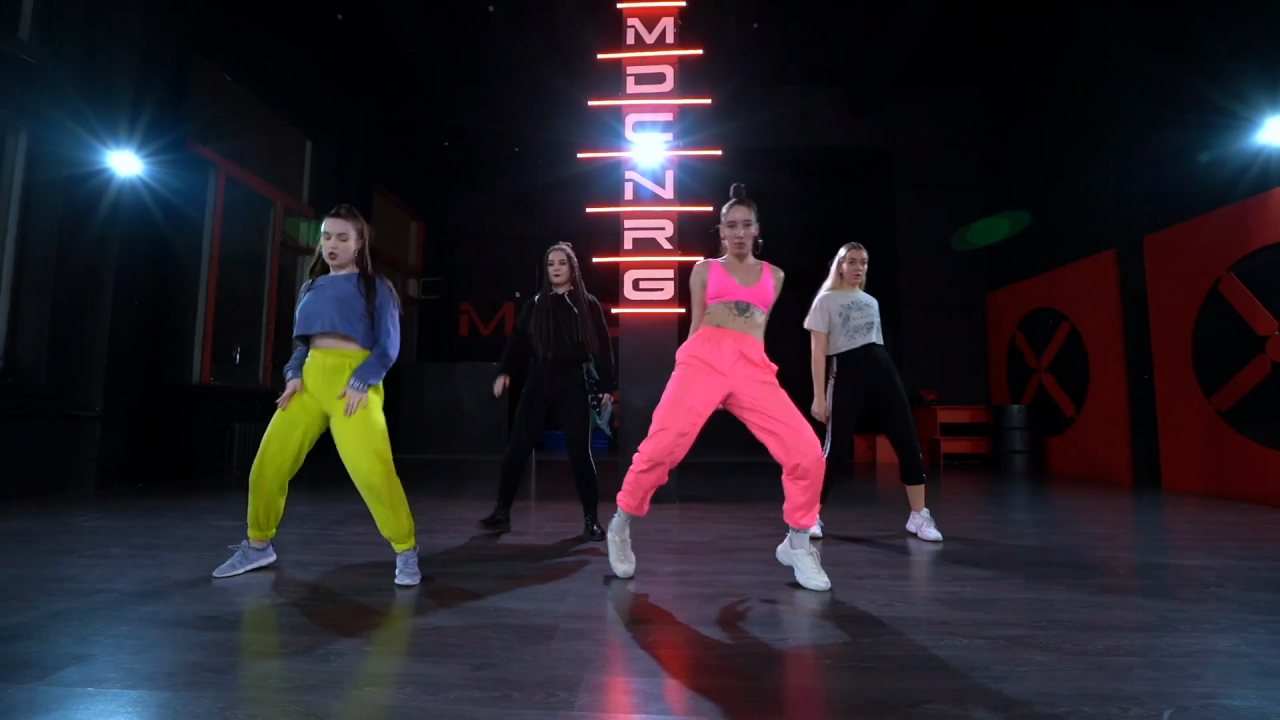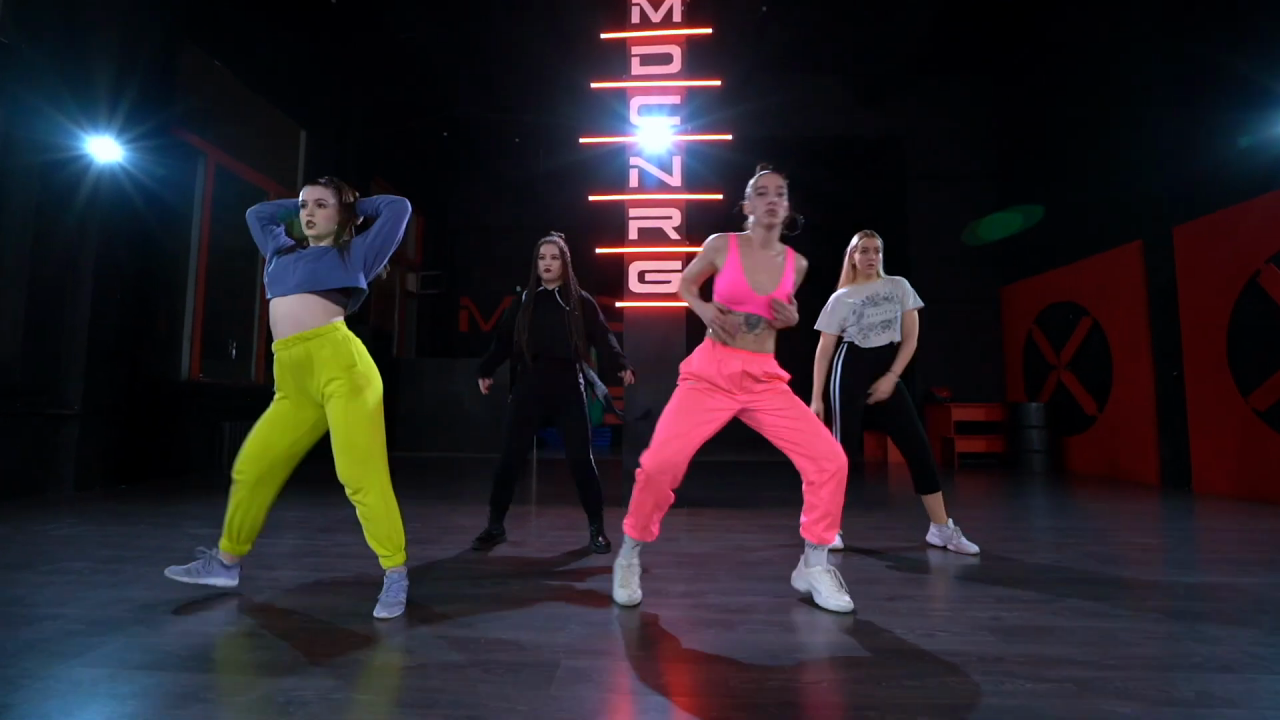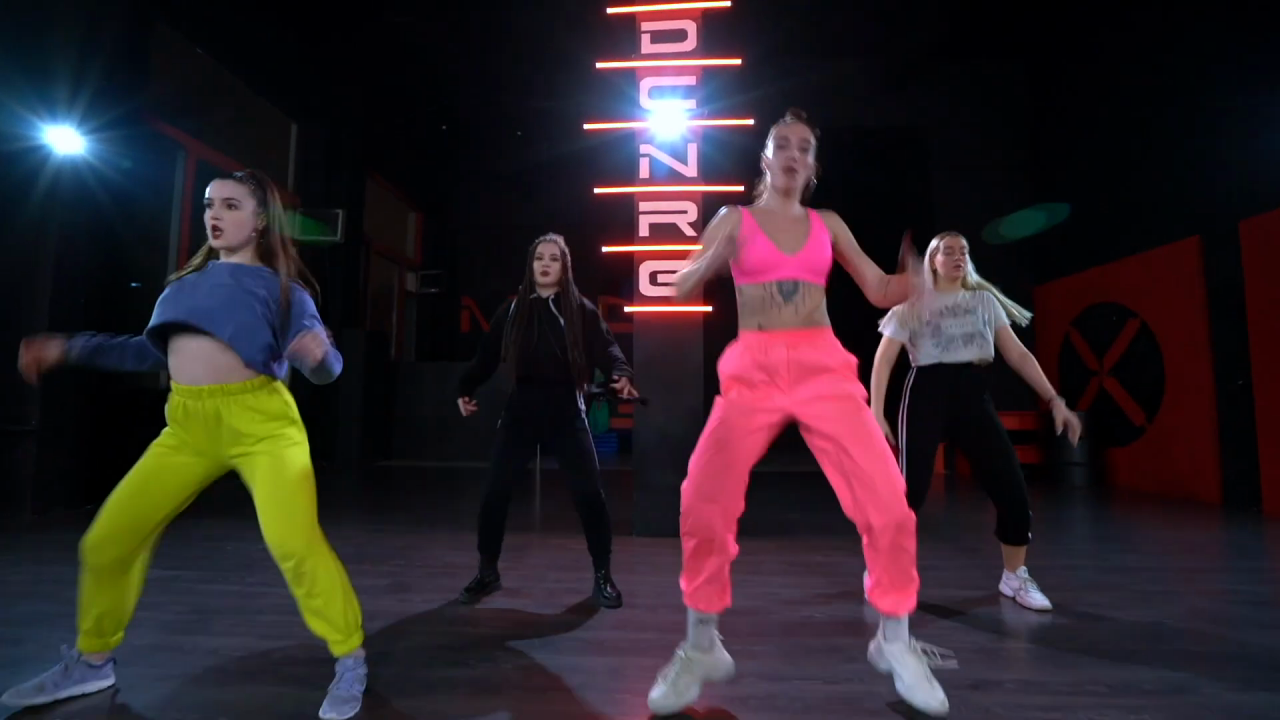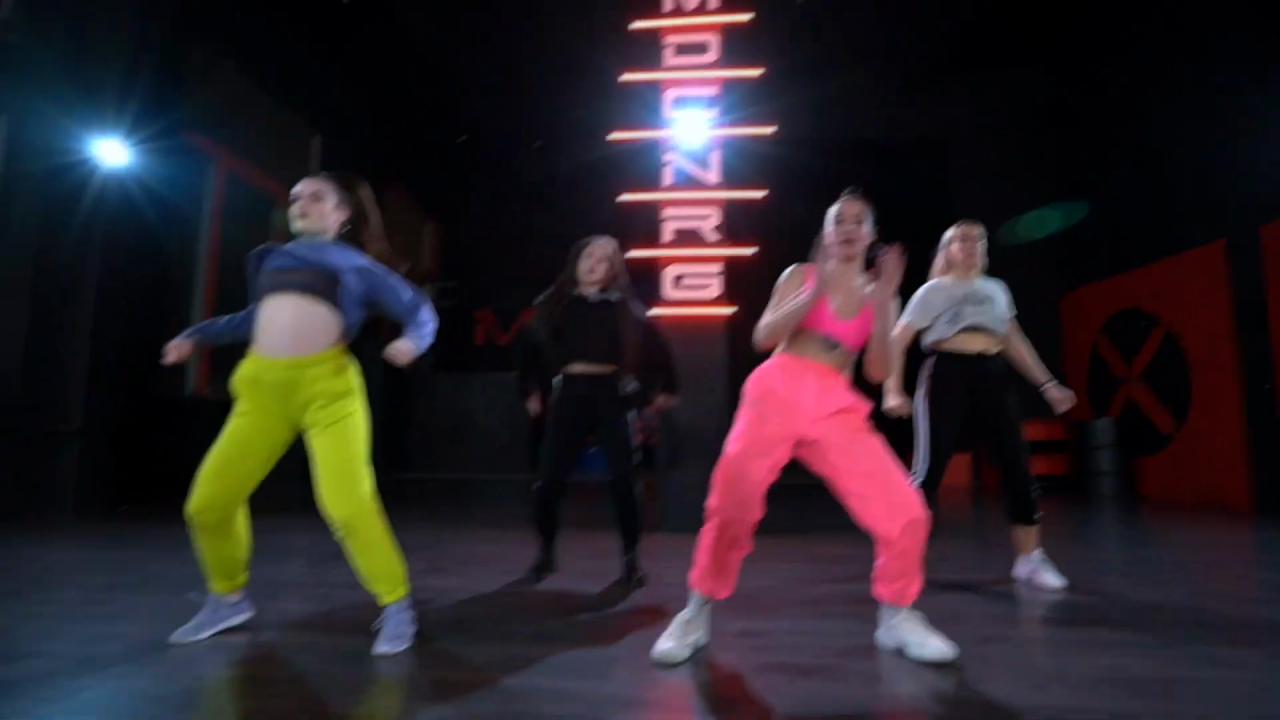
dt=1s
person 1, frame 1
left shoulder: (772, 274)
right shoulder: (705, 269)
left wrist: (736, 394)
right wrist: (687, 376)
left hip: (753, 369)
right hip: (705, 360)
left knee: (807, 453)
right knee: (663, 446)
left ankle: (798, 544)
right ankle: (622, 527)
person 1, frame 2
left shoulder: (796, 262)
right shoulder: (721, 245)
right elbow: (686, 285)
left wrist: (788, 314)
right wrist: (703, 311)
left hip: (765, 380)
right hip: (710, 374)
left knee: (829, 461)
right knee: (660, 465)
left ankle: (815, 567)
right ankle: (628, 558)
person 1, frame 3
left shoulder: (827, 224)
right shoulder: (734, 220)
left elbow: (876, 289)
right elbow: (686, 281)
left wrist: (907, 283)
right wrist: (707, 263)
left hip: (823, 371)
right hip: (756, 372)
left knee: (885, 500)
right knee: (705, 498)
person 1, frame 4
left shoulder: (877, 296)
right shoulder: (799, 276)
left elbow: (879, 370)
right elbow: (768, 336)
left wrist: (887, 295)
right wrist: (817, 288)
left hip: (835, 411)
right hip: (775, 397)
left knee: (905, 512)
right knee: (731, 505)
left ankle: (898, 615)
right ankle: (697, 614)
person 2, frame 1
left shoulder: (375, 287)
right shoulder: (313, 287)
left elbow: (388, 344)
left wrist: (362, 382)
right wrist: (294, 374)
left hip: (356, 386)
right hip: (312, 384)
left knee: (372, 473)
right knee: (268, 467)
left ankle: (406, 553)
right ankle: (258, 545)
person 2, frame 2
left shoulder: (354, 257)
right shoulder: (283, 252)
left elbow: (398, 208)
right elbow: (258, 213)
left wrist: (356, 203)
right wrist: (304, 196)
left hip: (340, 363)
right hip: (293, 379)
left knee: (361, 475)
right knee: (253, 470)
left ankle: (396, 575)
right ankle: (226, 561)
person 2, frame 3
left shoulder: (280, 285)
right shoulder: (191, 278)
left elbow: (326, 368)
right elbow: (153, 349)
left wrist: (316, 355)
right wrist: (70, 349)
left hip: (257, 419)
right hip: (191, 422)
left knee: (294, 545)
right knee: (108, 541)
person 2, frame 4
left shoulder: (358, 264)
right shoulder: (278, 258)
left elbow: (419, 309)
left wrist: (411, 340)
right wrist: (199, 334)
left hip: (329, 387)
right hip: (266, 386)
left knee: (349, 506)
right knee: (209, 503)
left ankle: (397, 607)
right ankle: (228, 598)
person 3, frame 1
left shoulder: (870, 301)
right shoulder: (826, 301)
right elbow: (819, 350)
left wrist: (869, 391)
right wrist: (819, 396)
left hip: (881, 369)
right hip: (846, 372)
left knee: (907, 441)
right knee: (837, 448)
left ankle: (919, 516)
person 3, frame 2
left shoulder: (899, 286)
right shoulder: (840, 299)
left elbow: (910, 337)
right elbow: (823, 351)
left wrist: (891, 376)
right wrist: (817, 397)
left hip: (888, 370)
right hip: (850, 369)
left knee: (918, 446)
right knee: (845, 449)
left ankle: (942, 528)
person 3, frame 3
left shoulder: (985, 298)
right shoulder: (913, 303)
left elbow: (1017, 354)
right elbow: (885, 358)
left wrist: (1057, 402)
right wrist: (875, 412)
left hip: (973, 397)
right hip: (925, 395)
left knee: (1013, 493)
right knee: (912, 491)
left ankle: (1015, 576)
person 3, frame 4
left shoulder: (996, 290)
right shoulder: (934, 292)
left elbow: (1014, 343)
right elbow: (897, 342)
left wrist: (1046, 384)
right wrist: (893, 391)
left hip: (991, 378)
right hip: (946, 378)
left knee: (1018, 470)
right knee: (928, 472)
left ankle: (1030, 559)
person 4, frame 1
left shoulder: (588, 305)
right shoulder: (536, 304)
left elbow: (602, 347)
right elbow: (517, 341)
left wrist: (606, 385)
right wrist: (505, 372)
left hip: (574, 386)
right hip: (539, 384)
left knee: (579, 454)
right knee: (517, 450)
left ankle: (591, 518)
right ankle: (502, 512)
person 4, frame 2
left shoulder: (580, 301)
right shoulder: (525, 300)
left elbow: (602, 335)
right elbow: (503, 339)
left wrist: (619, 364)
right wrist: (486, 369)
left hip: (569, 389)
right hip: (529, 388)
left knee: (580, 459)
right knee: (510, 457)
left ankle: (597, 528)
right ankle: (495, 525)
person 4, frame 3
left shoulder: (580, 310)
right shoulder: (514, 309)
left elbow: (605, 346)
right elbow: (489, 352)
left wrist: (619, 373)
right wrist: (466, 388)
left hip: (566, 410)
right hip: (521, 412)
left knee: (589, 493)
right knee: (495, 494)
left ankle: (603, 576)
right ankle: (487, 572)
person 4, frame 4
left shoulder: (621, 307)
right shoulder: (554, 304)
left elbow: (653, 349)
right elbow: (536, 351)
left wrist: (664, 387)
right wrist: (530, 388)
left hip: (612, 402)
right hip: (570, 401)
left knee: (621, 483)
right knee: (548, 483)
left ankle: (630, 557)
right ankle: (546, 554)
